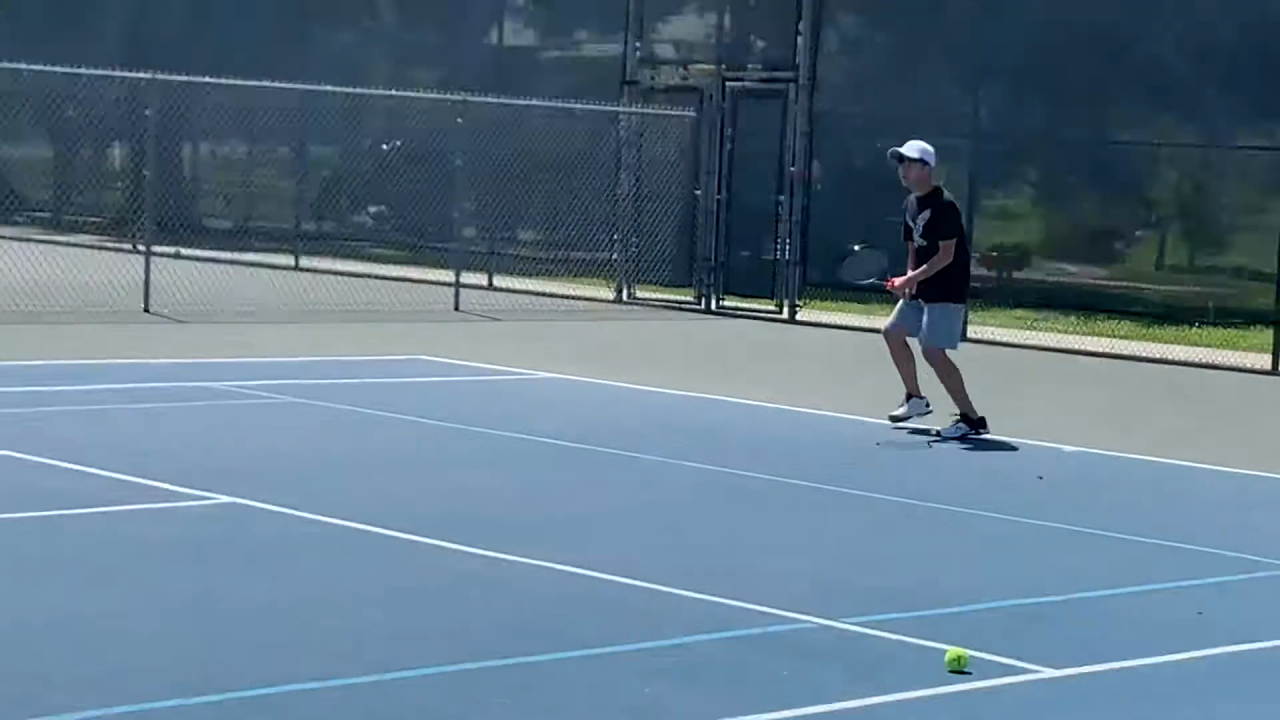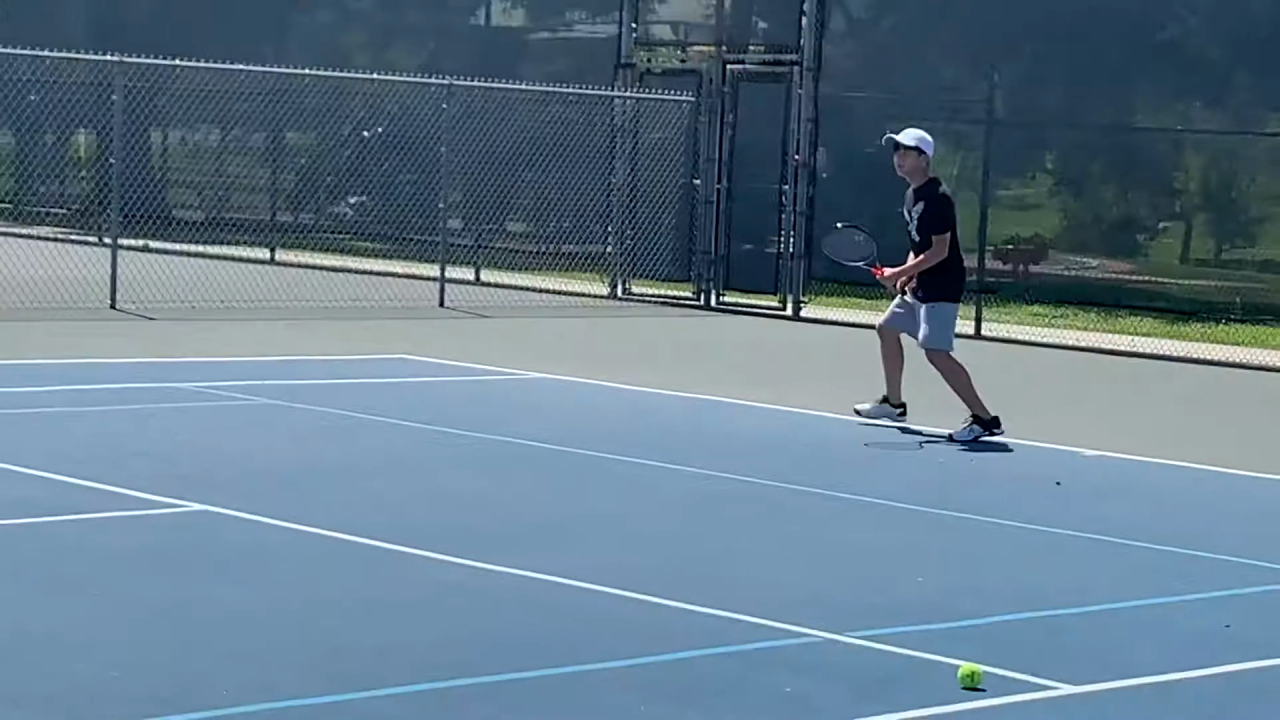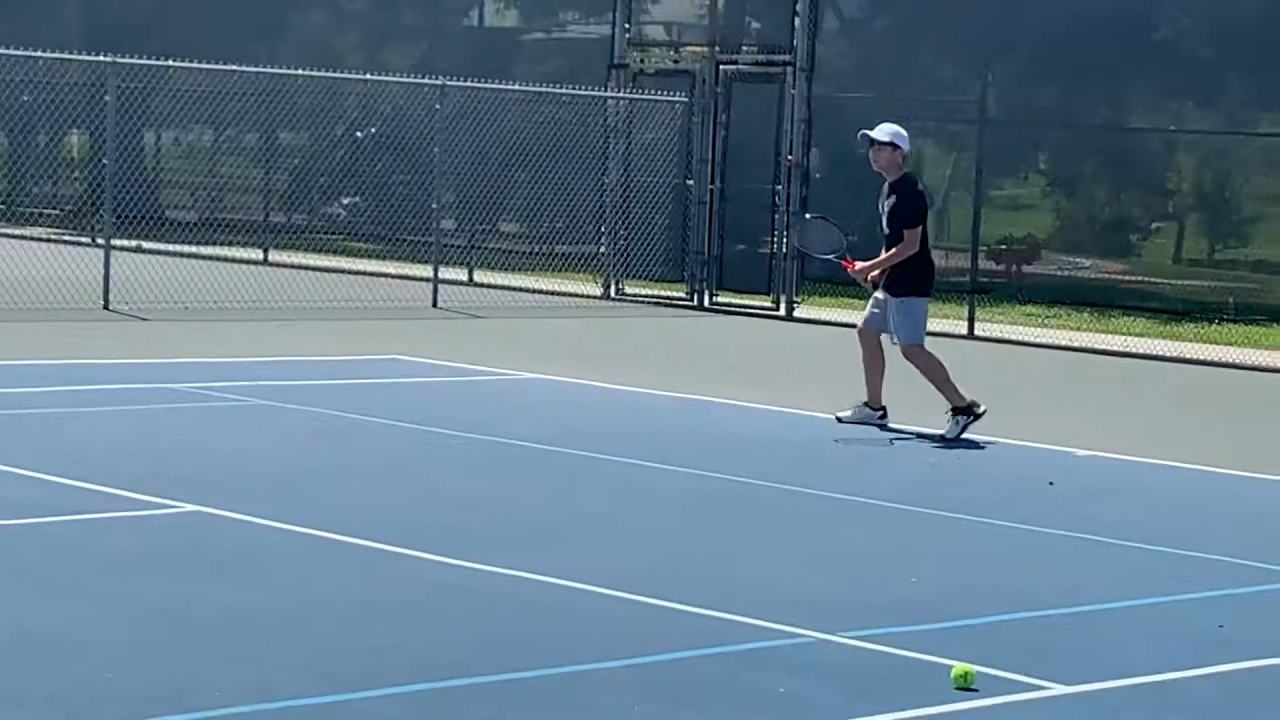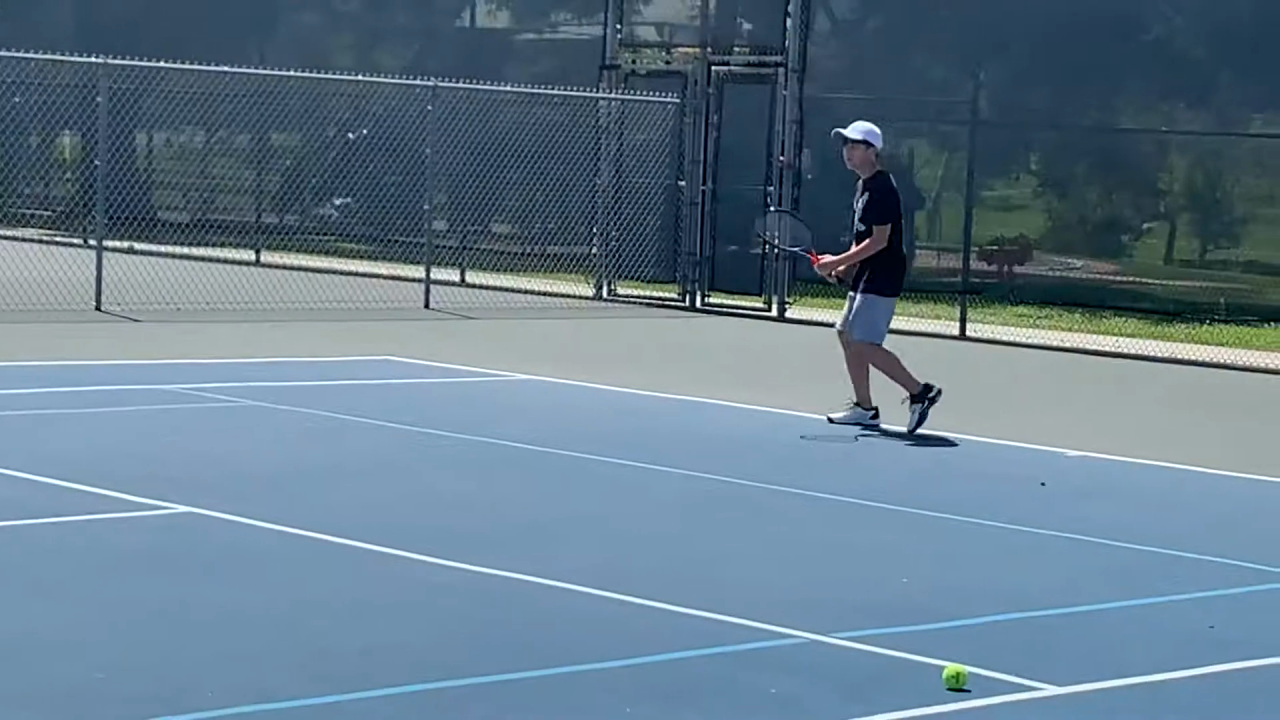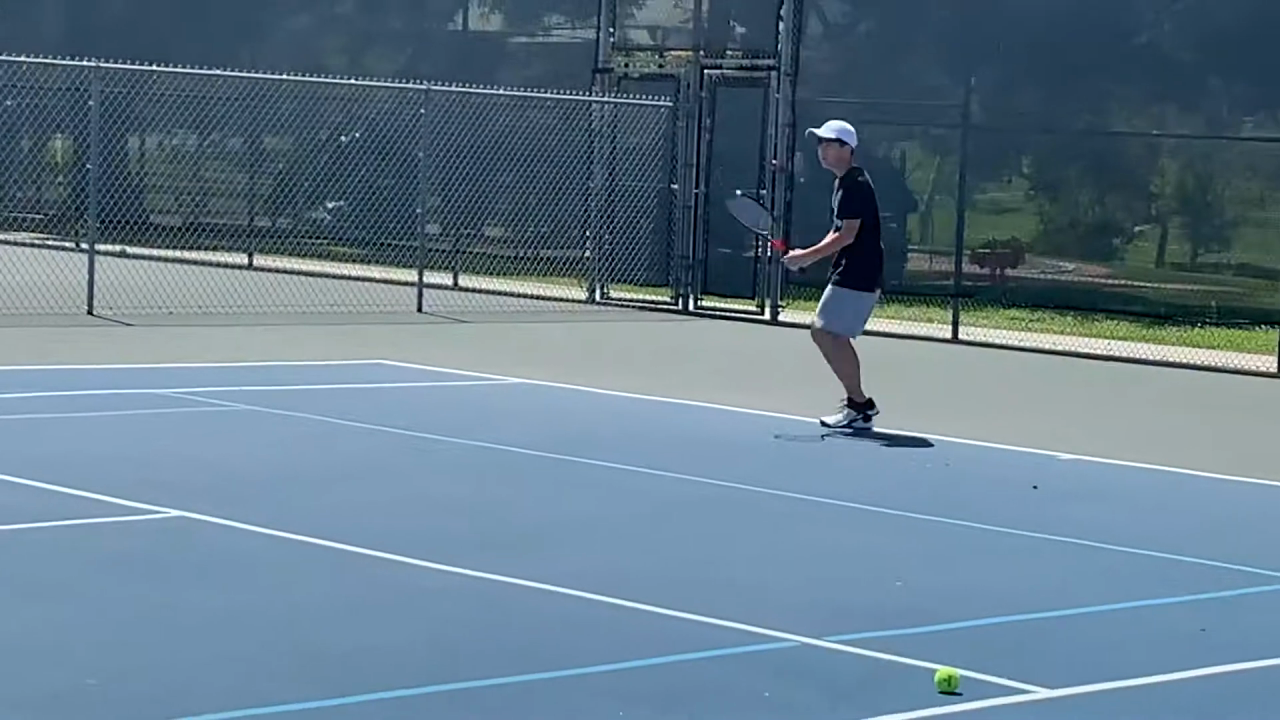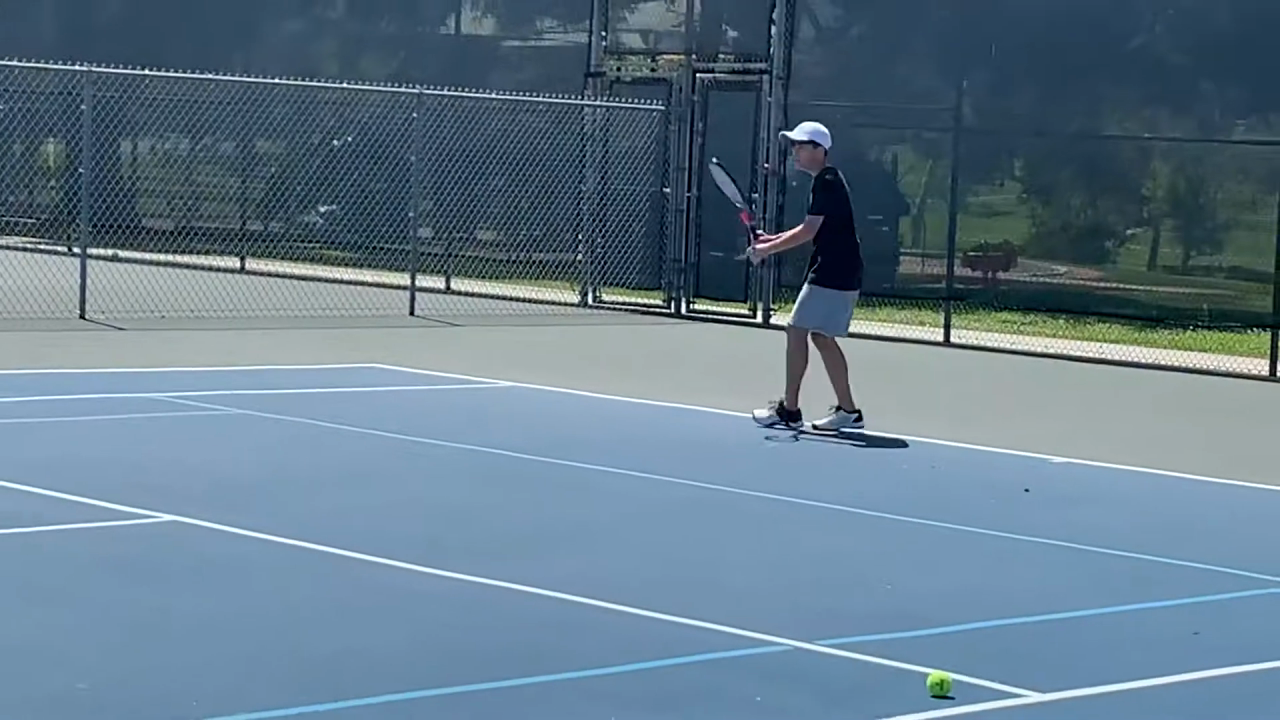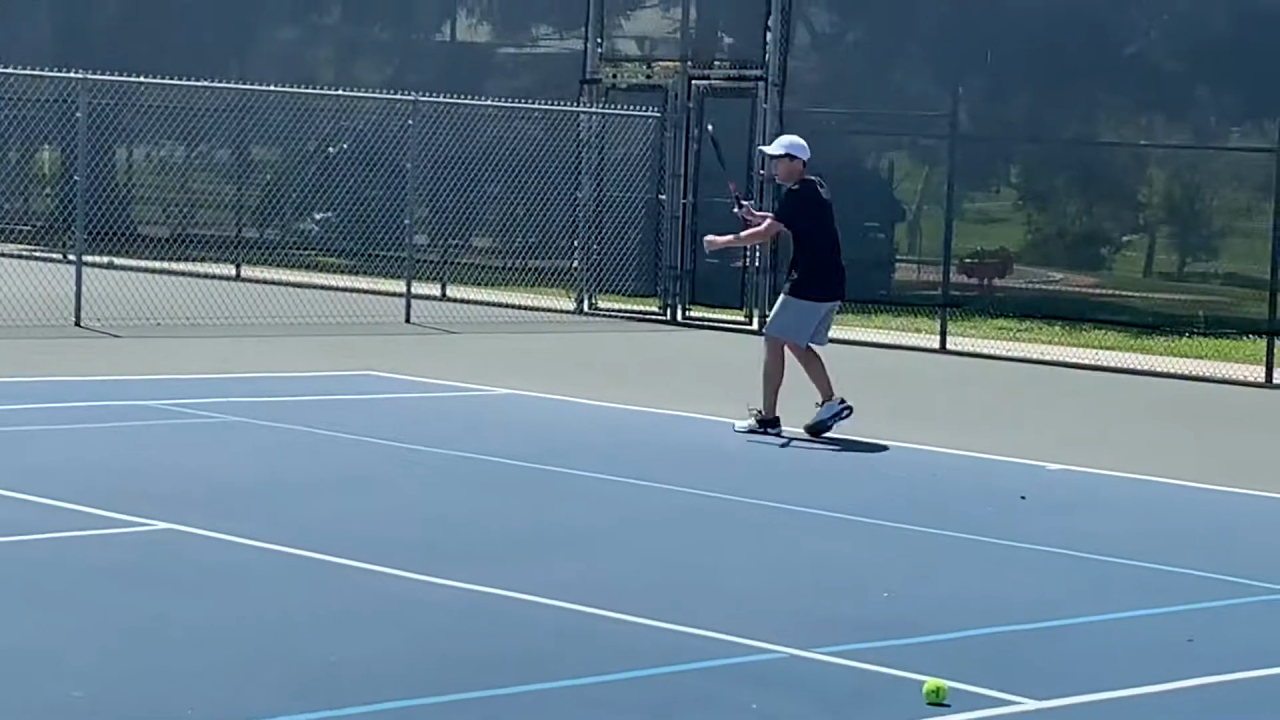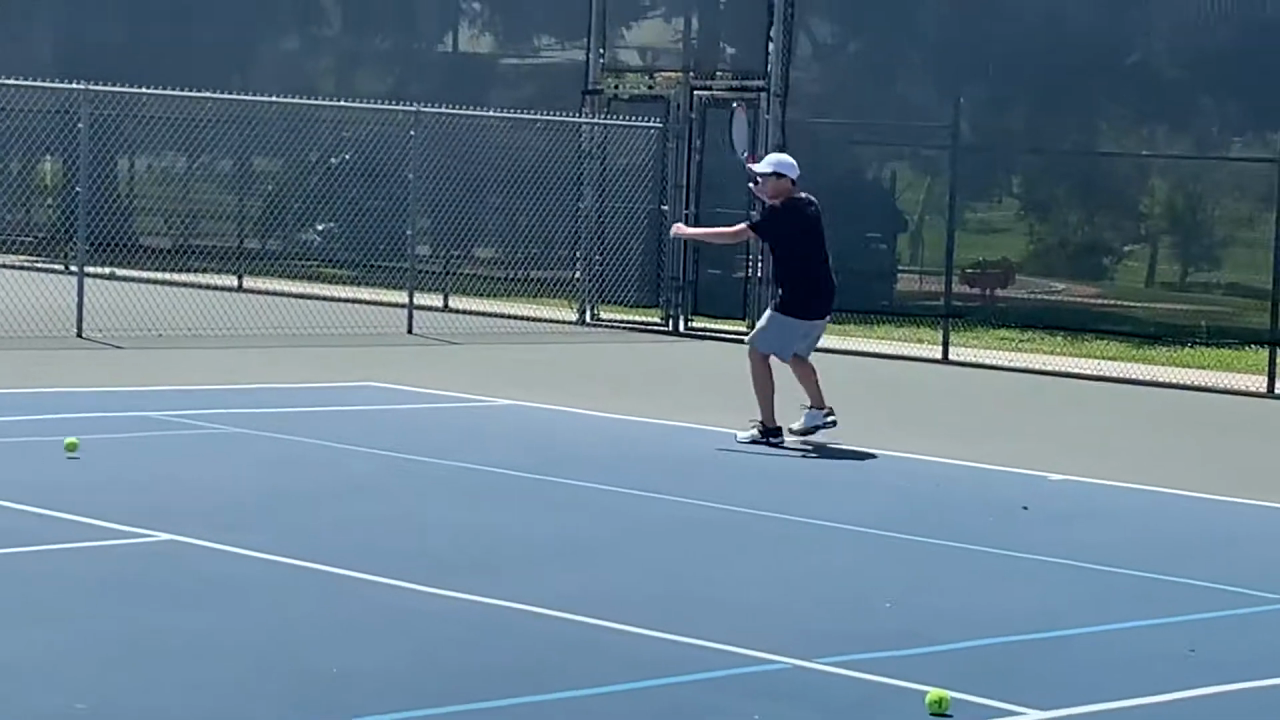
dt=0.1s
person 1, frame 1
left shoulder: (944, 206)
right shoulder: (911, 203)
left elbow: (946, 256)
left wrist: (910, 279)
right wrist: (910, 281)
left hip: (947, 290)
right hip: (923, 287)
left knee: (932, 351)
right knee: (892, 332)
left ankle: (972, 419)
right ankle: (915, 398)
person 1, frame 2
left shoulder: (937, 197)
right shoulder: (911, 194)
left elbow: (940, 251)
left wrist: (900, 272)
right wrist: (908, 275)
left hip: (940, 288)
right hip: (921, 286)
left knee: (935, 352)
right knee: (887, 330)
left ankle: (984, 419)
right ankle: (893, 403)
person 1, frame 3
left shoulder: (910, 191)
right shoulder: (887, 189)
left elbow: (911, 245)
left wrist: (872, 265)
right wrist: (878, 271)
left hip: (911, 283)
right hip: (893, 281)
left knee: (911, 349)
right knee: (867, 332)
left ankle: (964, 407)
right ankle: (874, 406)
person 1, frame 4
left shoulder: (881, 188)
right shoulder: (863, 185)
left elbow: (880, 240)
left wrist: (841, 261)
right wrist: (843, 263)
left hip: (881, 279)
right hip: (866, 278)
left knee: (864, 344)
right knee: (846, 334)
left ankle: (920, 391)
right ankle: (864, 407)
person 1, frame 5
left shoulder: (855, 184)
right shoulder: (844, 182)
left elbow: (847, 235)
left wrist: (807, 254)
right wrist: (809, 255)
left hip: (858, 275)
right hip: (850, 272)
left knee: (823, 333)
right knee: (838, 338)
left ankle: (858, 401)
right ankle: (857, 407)
person 1, frame 6
left shoulder: (825, 181)
right shoulder: (828, 179)
left elbow: (809, 231)
right elbow: (817, 222)
left wrist: (768, 248)
right wrist: (777, 238)
left hip: (831, 274)
right hip: (845, 274)
left knee: (797, 331)
right knee: (823, 337)
left ankle: (788, 410)
right ankle: (847, 410)
person 1, frame 7
left shoulder: (796, 194)
right shoulder: (814, 188)
left elbow: (766, 233)
left wrist: (722, 241)
right wrist: (758, 216)
left hip: (808, 286)
right hip: (829, 286)
left knee: (774, 342)
right knee: (799, 345)
left ankle: (768, 417)
right ankle: (832, 403)
person 1, frame 8
left shoulder: (777, 211)
right shoulder: (809, 204)
left elbow: (734, 234)
left wrist: (687, 232)
right wrist: (767, 198)
left hip: (795, 302)
right hip: (822, 302)
left knee: (758, 352)
right knee: (794, 353)
left ankle: (769, 428)
right ankle: (819, 410)
